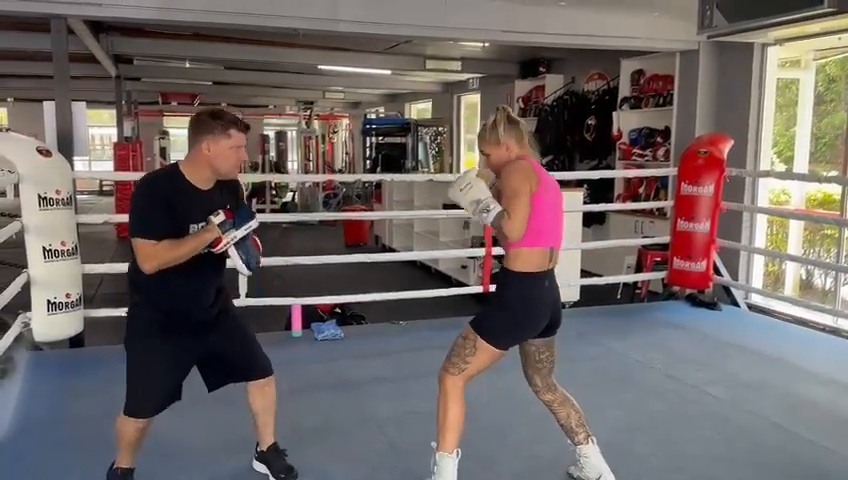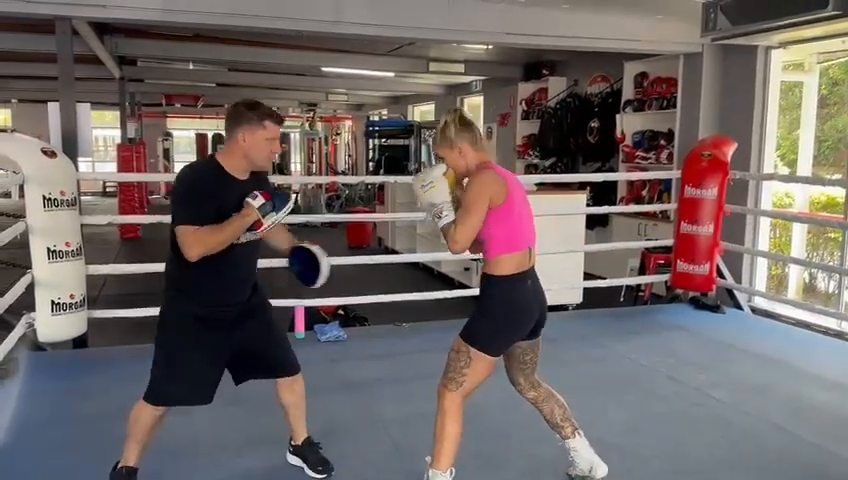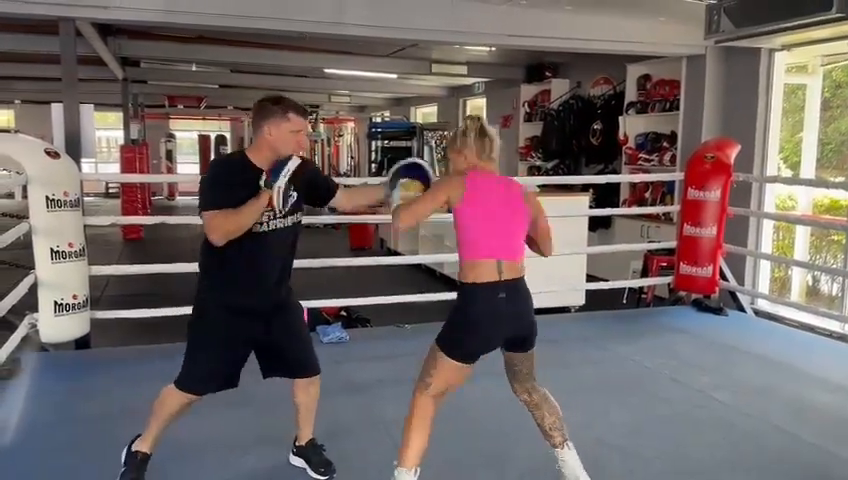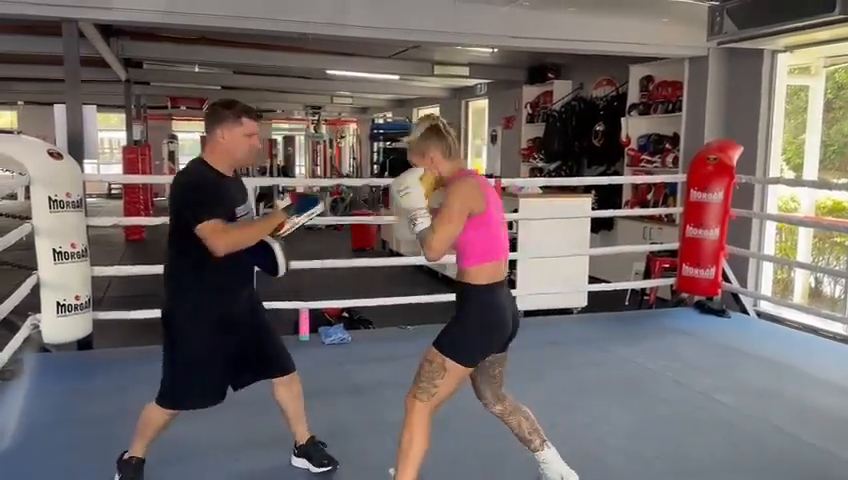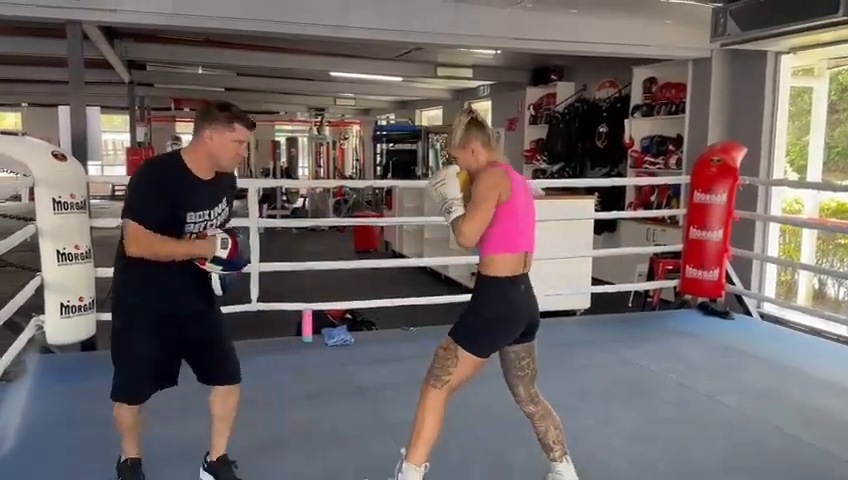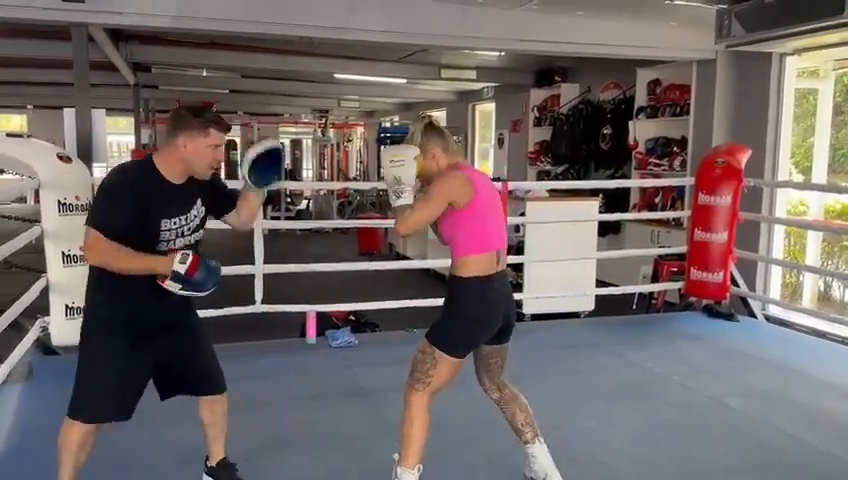
dt=0.4s
person 1, frame 1
left shoulder: (229, 188)
right shoulder: (155, 189)
left elbow: (237, 239)
right elbow: (149, 260)
left wrist: (245, 244)
right wrist: (211, 232)
left hip: (212, 308)
right hip: (157, 318)
left knee: (261, 374)
right knee: (141, 408)
person 1, frame 2
left shoulder: (257, 180)
right shoulder: (196, 179)
right elbow: (194, 248)
left wrist: (294, 248)
right wrist: (249, 214)
left hip: (244, 301)
right hip: (191, 310)
left knee: (288, 370)
right knee: (161, 396)
left ankle: (301, 444)
person 1, frame 3
left shoulder: (298, 170)
right shoulder: (225, 172)
left elbow: (341, 196)
right elbow: (218, 233)
left wrist: (390, 189)
right wrist: (266, 195)
left hip: (275, 298)
right hip: (225, 302)
left knee: (308, 372)
right knee: (192, 384)
left ankle: (304, 445)
person 1, frame 4
left shoulder: (231, 176)
right shoulder: (194, 182)
right elbow: (221, 242)
left wrist: (261, 241)
right wrist: (277, 219)
left hip: (241, 300)
right hip: (196, 310)
left knee: (282, 371)
right knee: (177, 398)
left ankle: (304, 446)
person 1, frame 5
left shoulder: (225, 179)
right shoulder: (156, 175)
right elbow: (136, 243)
right wrist: (204, 247)
left hip: (197, 301)
right hip: (143, 306)
left knee: (227, 379)
right knee: (131, 394)
person 1, frame 6
left shoulder: (203, 182)
right shoulder: (126, 182)
left elbow: (242, 220)
right elbow: (96, 251)
left wrist: (255, 183)
right wrist: (167, 264)
left hip: (175, 316)
right hip: (118, 322)
left knee: (213, 390)
right knee: (88, 413)
person 2, frame 1
left shoulder: (517, 171)
right shoulder: (546, 179)
left elbow: (513, 230)
left wrist: (480, 202)
right wrist: (487, 202)
left hip: (518, 296)
right hip: (546, 293)
left knee: (451, 378)
right knee: (544, 385)
person 2, frame 2
left shoulder: (484, 179)
right shoulder: (503, 177)
left elbow: (457, 243)
left wrist: (439, 201)
right wrist: (447, 199)
left hip: (503, 300)
right hip: (529, 295)
left knee: (451, 395)
right knee: (527, 382)
person 2, frame 3
left shoulder: (457, 183)
right shoulder: (523, 194)
left elbow: (401, 221)
right elbow: (545, 247)
left wrist: (411, 198)
left hip: (478, 308)
right hip: (516, 305)
left knee: (425, 398)
right knee: (527, 389)
person 2, frame 4
left shoulder: (461, 188)
right shoulder: (479, 184)
left elbow: (433, 250)
left wrist: (416, 208)
left hip: (477, 310)
right hip: (500, 306)
left knee: (419, 404)
right knee: (494, 399)
person 2, frame 5
left shoulder: (491, 178)
right shoulder: (518, 181)
left elbow: (467, 236)
left wrist: (451, 200)
right wrist: (465, 199)
left hip: (494, 302)
right hip: (523, 299)
left knee: (434, 391)
right knee: (527, 396)
person 2, frame 6
left shoulder: (450, 180)
right shoulder: (478, 179)
left elbow: (404, 226)
left wrist: (400, 184)
right wrist: (413, 186)
left hip: (470, 301)
right hip: (500, 296)
left knee: (417, 393)
right knee: (495, 384)
